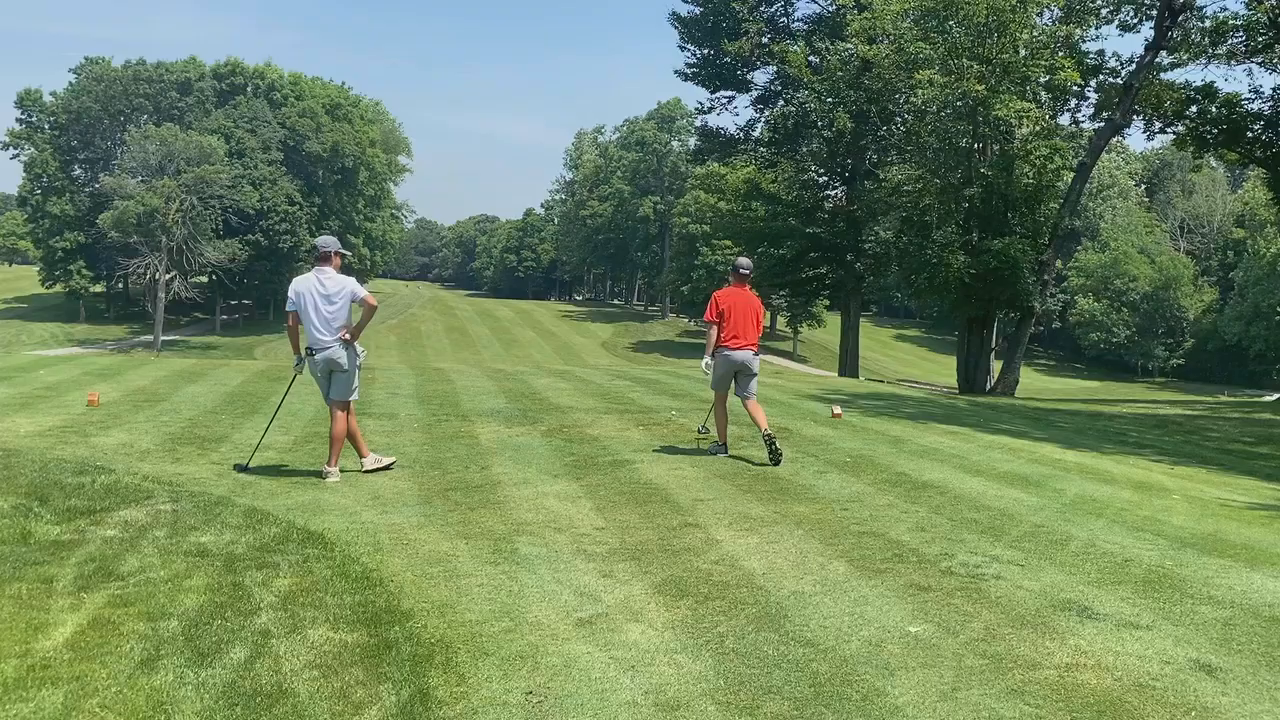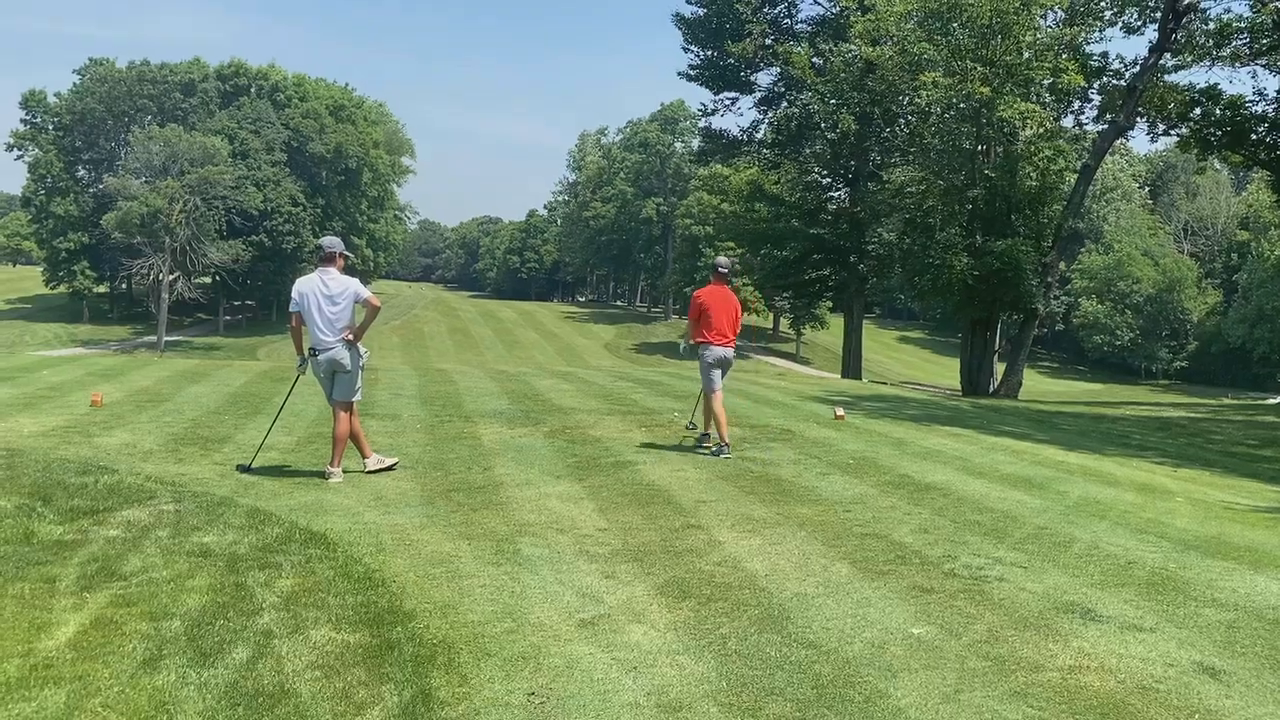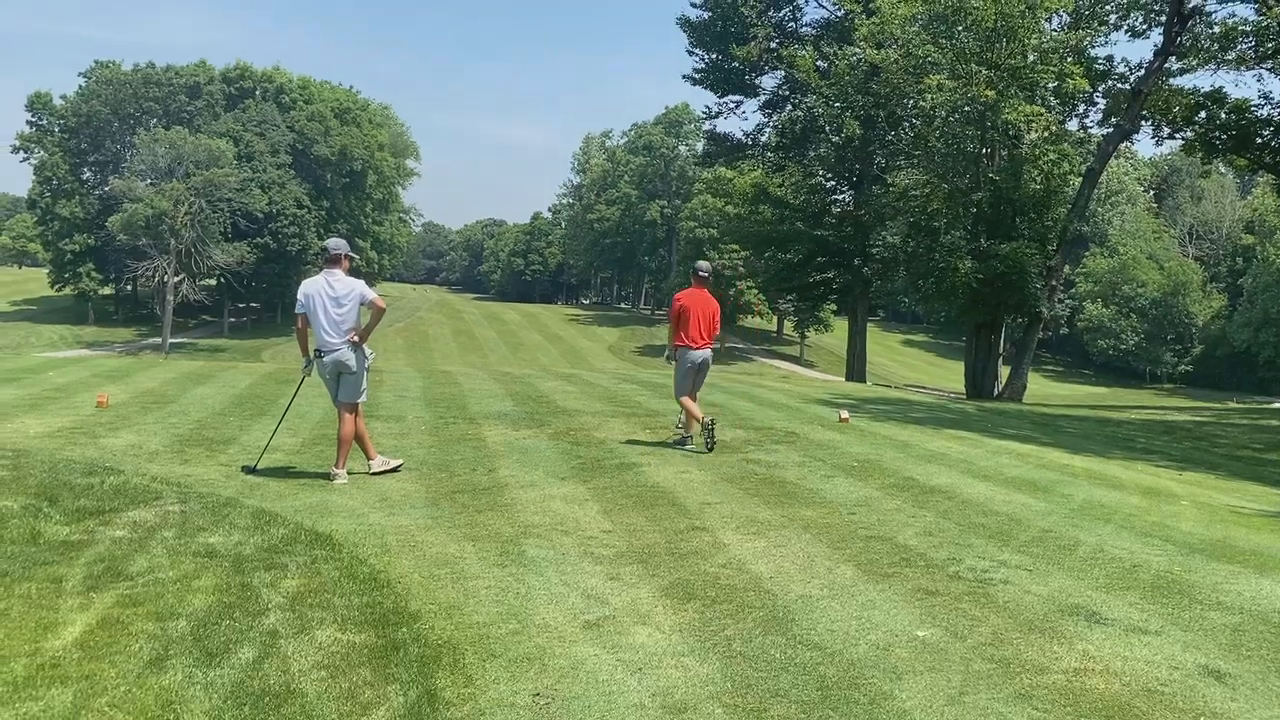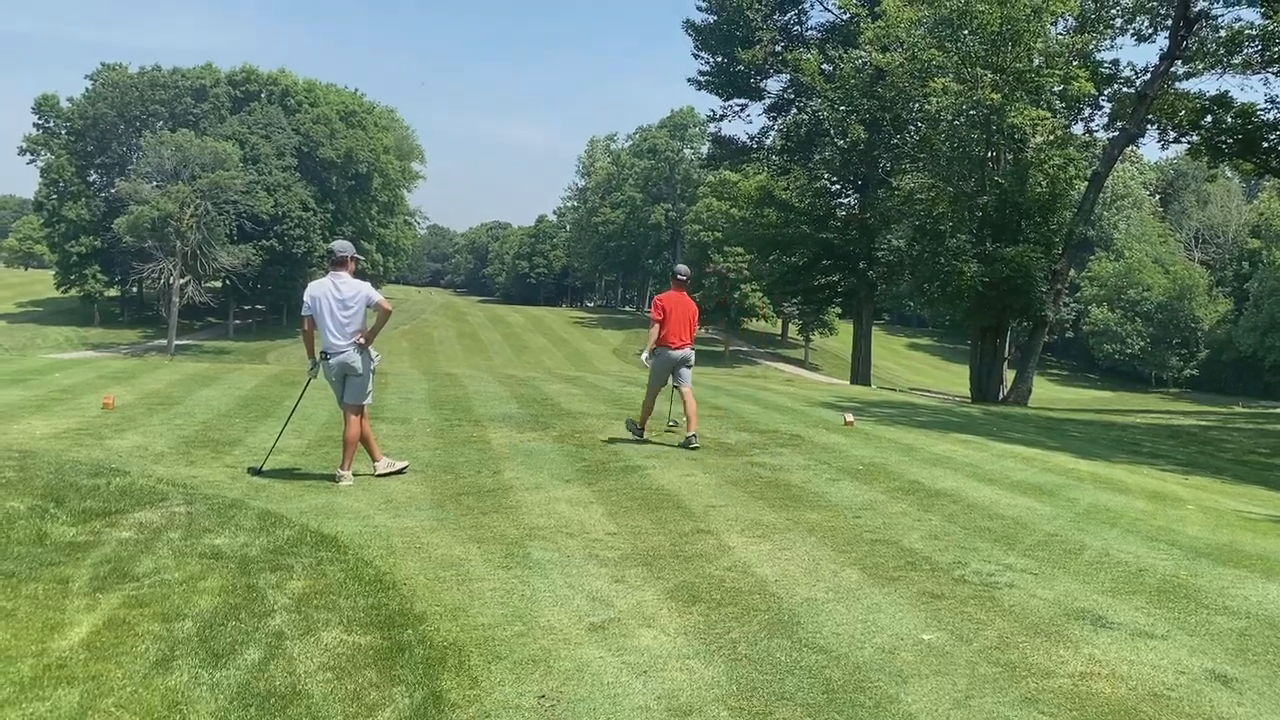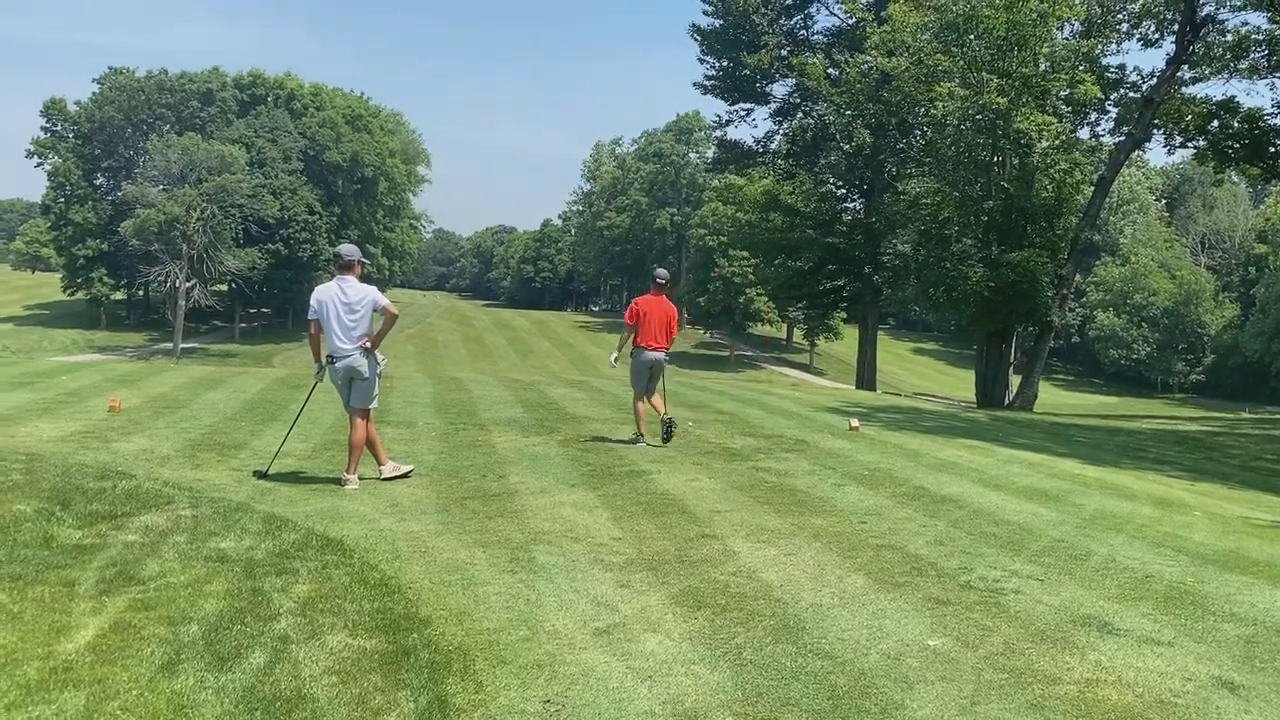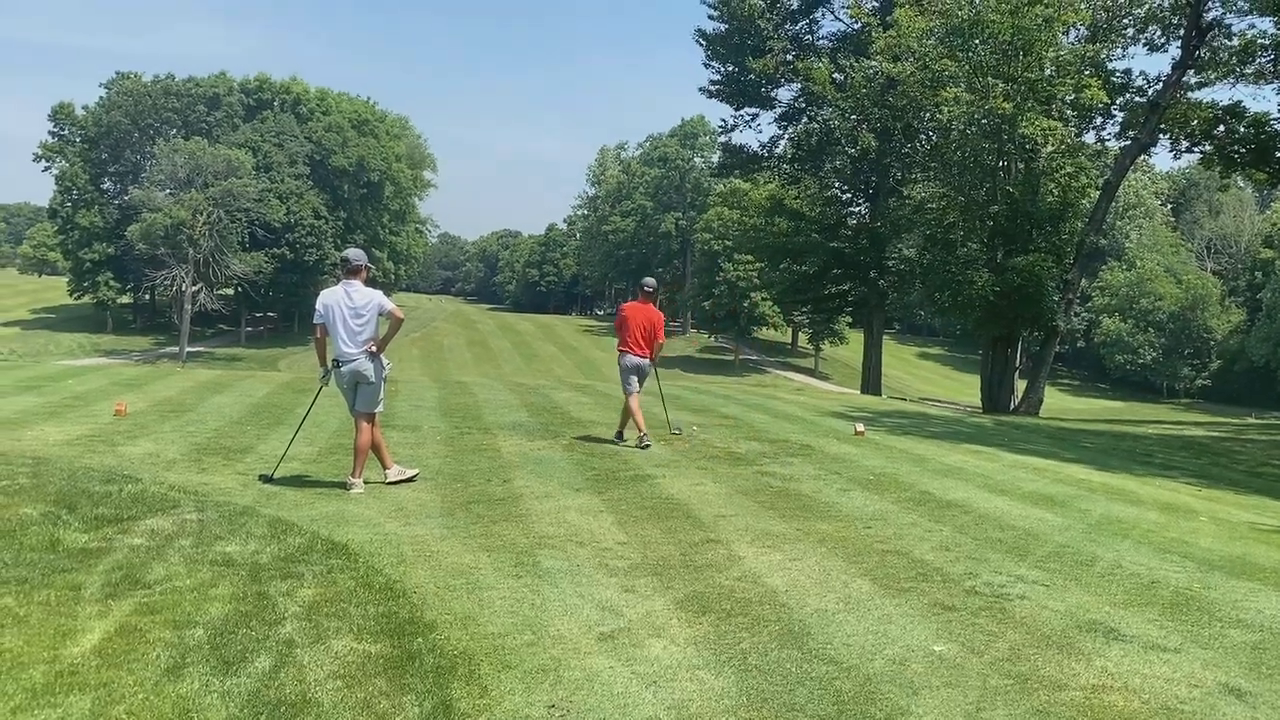
dt=0.3s
person 1, frame 1
left shoulder: (298, 284)
right shoulder: (345, 282)
left elbow: (291, 324)
right elbow: (372, 303)
left wrist: (297, 355)
right wrist: (356, 332)
left hip: (315, 355)
right hip: (342, 351)
left knee: (345, 407)
right knee: (340, 409)
left ankle: (367, 457)
right ankle: (331, 467)
person 1, frame 2
left shoulder: (301, 285)
right shoulder: (349, 283)
left elbow: (295, 324)
right elbow: (375, 304)
left wrist: (300, 356)
right wrist: (360, 332)
left hip: (318, 356)
right hip: (345, 352)
left knee: (348, 408)
right knee: (343, 411)
left ankle: (369, 458)
right ankle: (334, 468)
person 1, frame 3
left shoulder: (307, 286)
right shoulder: (354, 285)
left elbow: (300, 326)
right elbow: (380, 306)
left wrist: (306, 357)
right wrist: (365, 334)
left hip: (324, 357)
right hip: (351, 353)
left knee: (353, 410)
right knee: (348, 412)
left ankle: (374, 460)
right ankle: (339, 469)
person 1, frame 4
left shoulder: (313, 288)
right shoulder: (360, 287)
left elbow: (307, 328)
right elbow: (386, 308)
left wrist: (311, 359)
right wrist: (371, 336)
left hip: (330, 359)
right hip: (357, 355)
left knee: (358, 412)
right knee: (354, 414)
left ankle: (379, 461)
right ankle: (344, 471)
person 1, frame 5
left shoulder: (320, 292)
right shoulder: (367, 291)
left elbow: (313, 332)
right elbow: (393, 313)
left wrist: (318, 363)
right wrist: (377, 340)
left hip: (336, 363)
right hip: (363, 359)
left knee: (364, 415)
right knee: (360, 418)
left ankle: (385, 465)
right ankle: (350, 475)
person 1, frame 6
left shoulder: (325, 297)
right shoulder: (373, 296)
left elbow: (319, 336)
right elbow: (399, 316)
left wrist: (323, 367)
right wrist: (382, 344)
left hip: (342, 367)
right hip: (368, 363)
left knee: (370, 420)
right knee: (365, 422)
left ankle: (390, 469)
right ankle: (355, 479)
person 2, frame 1
left shoulder: (720, 296)
right shoulder: (756, 301)
left elbow: (713, 328)
right elbow: (759, 331)
left wrist: (707, 355)
left hip: (726, 353)
right hip: (750, 354)
left knee: (720, 398)
right knee: (750, 401)
left ankle: (721, 444)
right ankle: (767, 434)
person 2, frame 2
left shoulder: (700, 295)
right shoulder: (734, 299)
left elbow: (692, 324)
right elbow: (737, 328)
left wrist: (686, 341)
left hip: (710, 349)
right hip: (729, 350)
left knee: (713, 396)
right knee: (713, 393)
left ankle: (723, 445)
right ankle: (706, 435)
person 2, frame 3
left shoulder: (681, 298)
right shoulder: (713, 303)
left elbow: (673, 328)
right elbow: (715, 333)
left wrist: (669, 349)
left hip: (687, 352)
right hip: (706, 353)
left knee: (682, 396)
right knee: (692, 394)
left ankle: (704, 421)
right ankle: (686, 435)
person 2, frame 4
left shoulder: (661, 299)
right shoulder: (692, 304)
left elbow: (655, 326)
right elbow: (693, 332)
left wrist: (647, 350)
left hip: (665, 351)
right hip: (686, 352)
left knee: (653, 390)
right knee: (687, 393)
left ankle: (640, 428)
right ankle: (691, 435)
person 2, frame 5
left shoulder: (638, 302)
right shoulder: (671, 308)
left elbow: (628, 330)
right elbow: (672, 336)
left wrist: (617, 351)
left hip: (642, 353)
right hip: (661, 355)
left knee: (639, 394)
right knee: (652, 392)
left ankle: (641, 435)
right ankle: (665, 417)
person 2, frame 6
left shoulder: (625, 308)
right shoulder: (658, 315)
left elbow: (618, 331)
right elbow: (660, 341)
right wrist: (654, 357)
left hip: (628, 358)
right hip: (645, 360)
left knee: (632, 397)
right knee: (632, 395)
left ankle: (643, 435)
right ankle: (620, 433)
